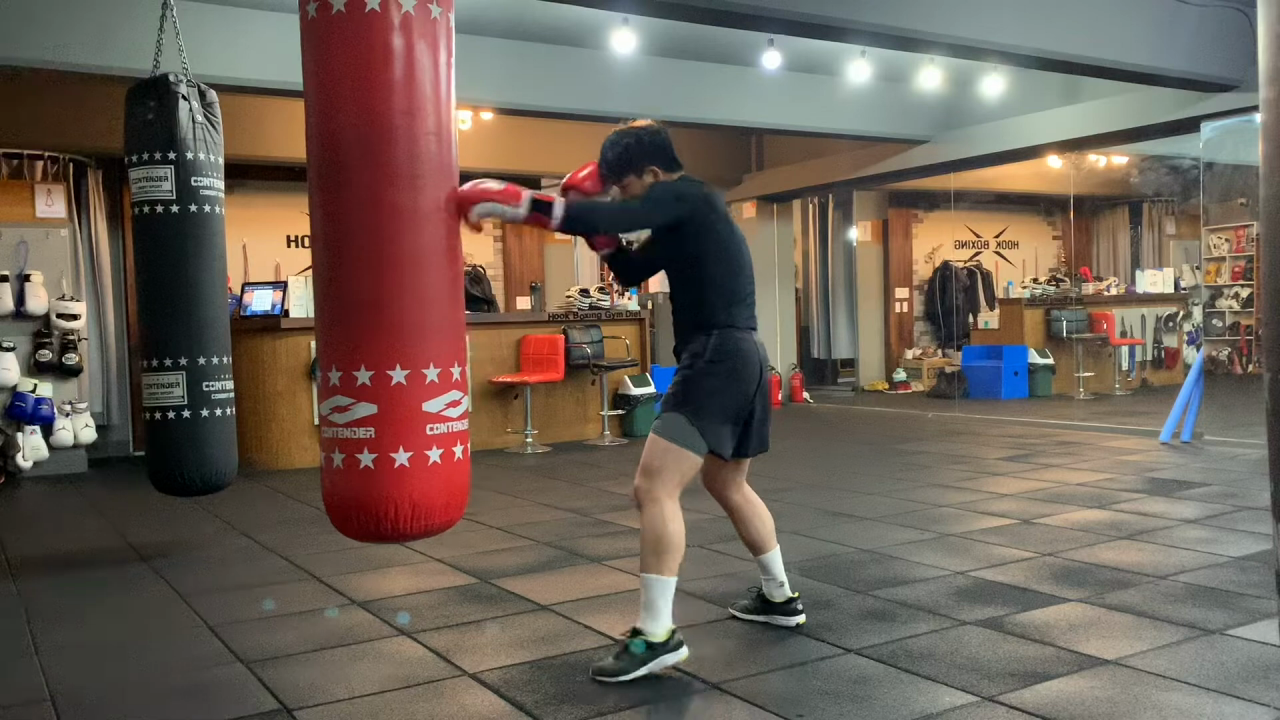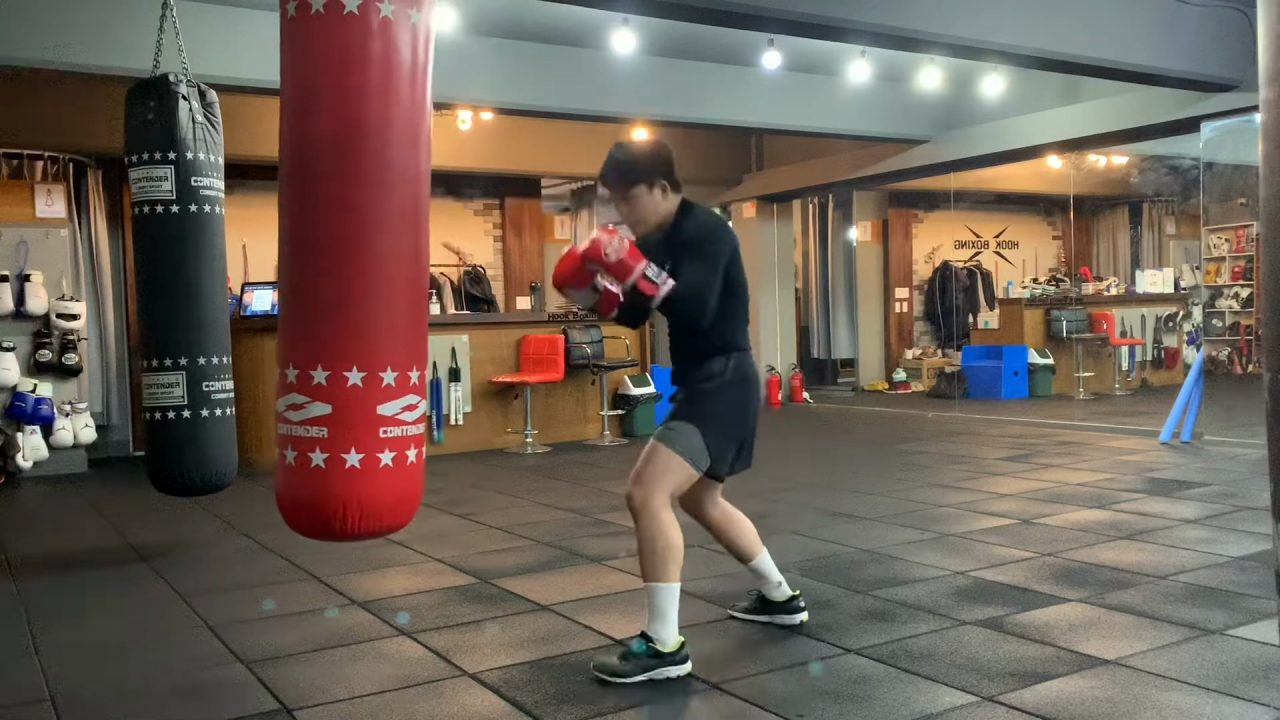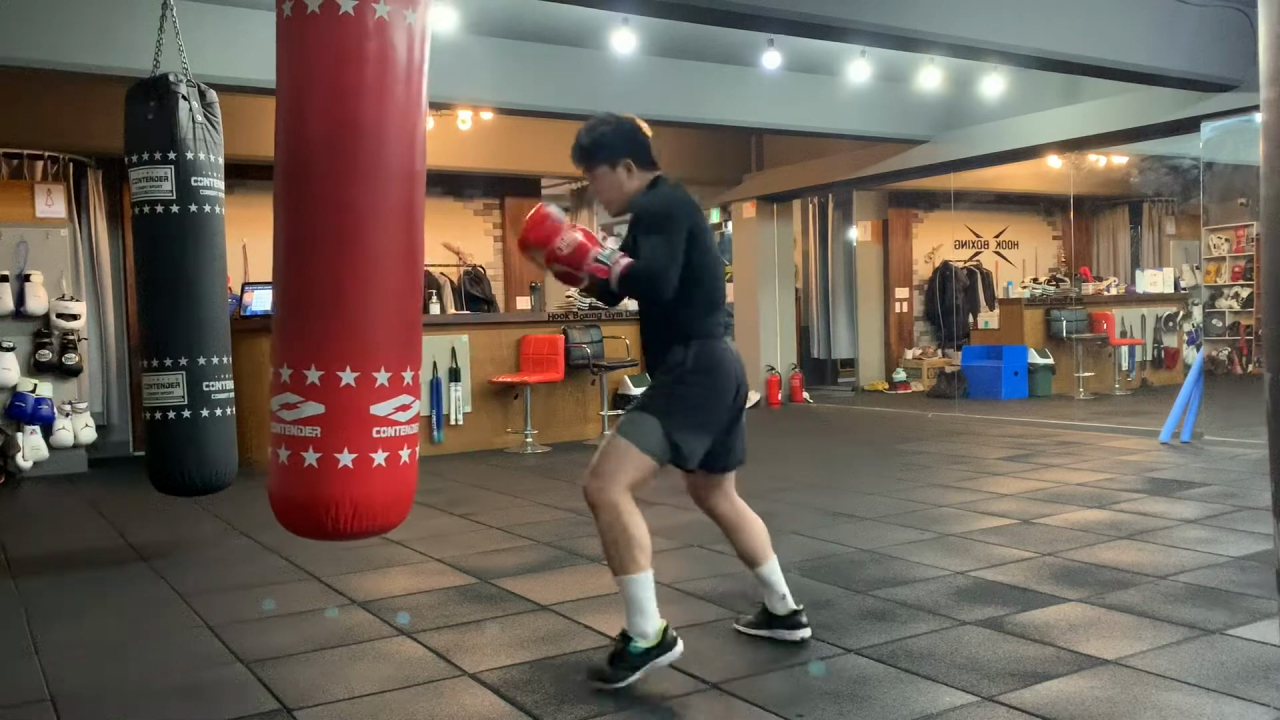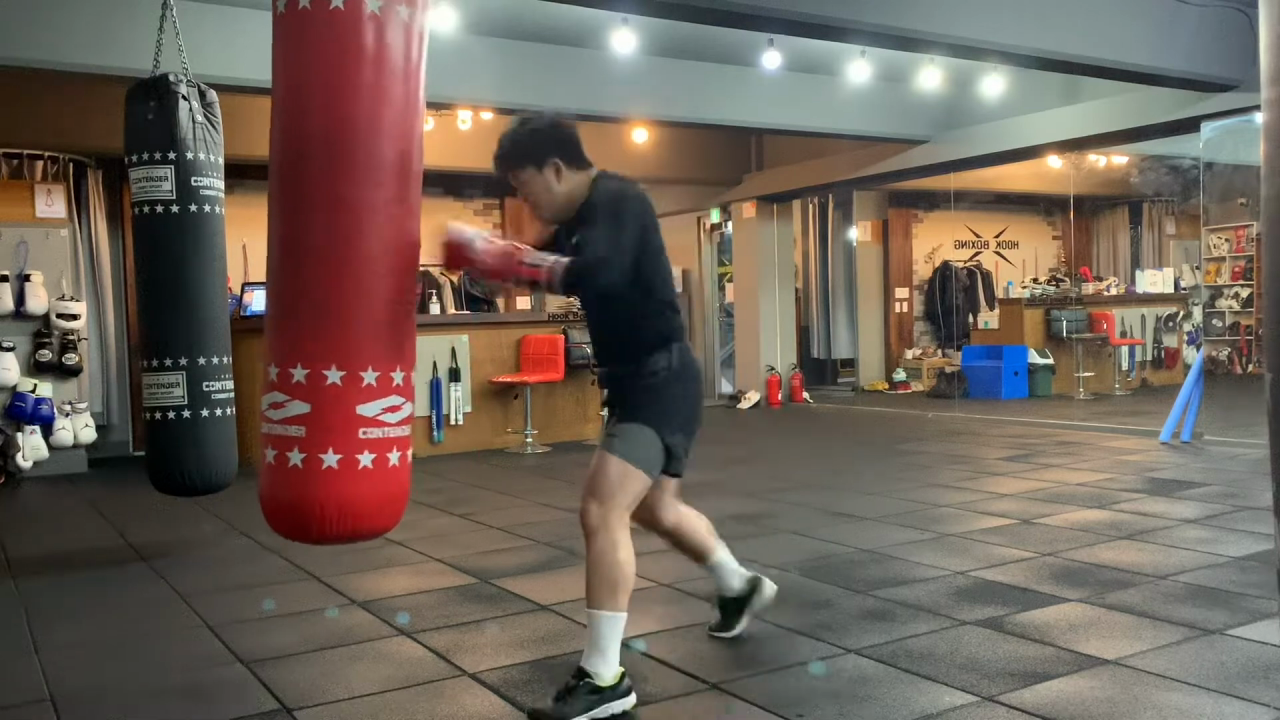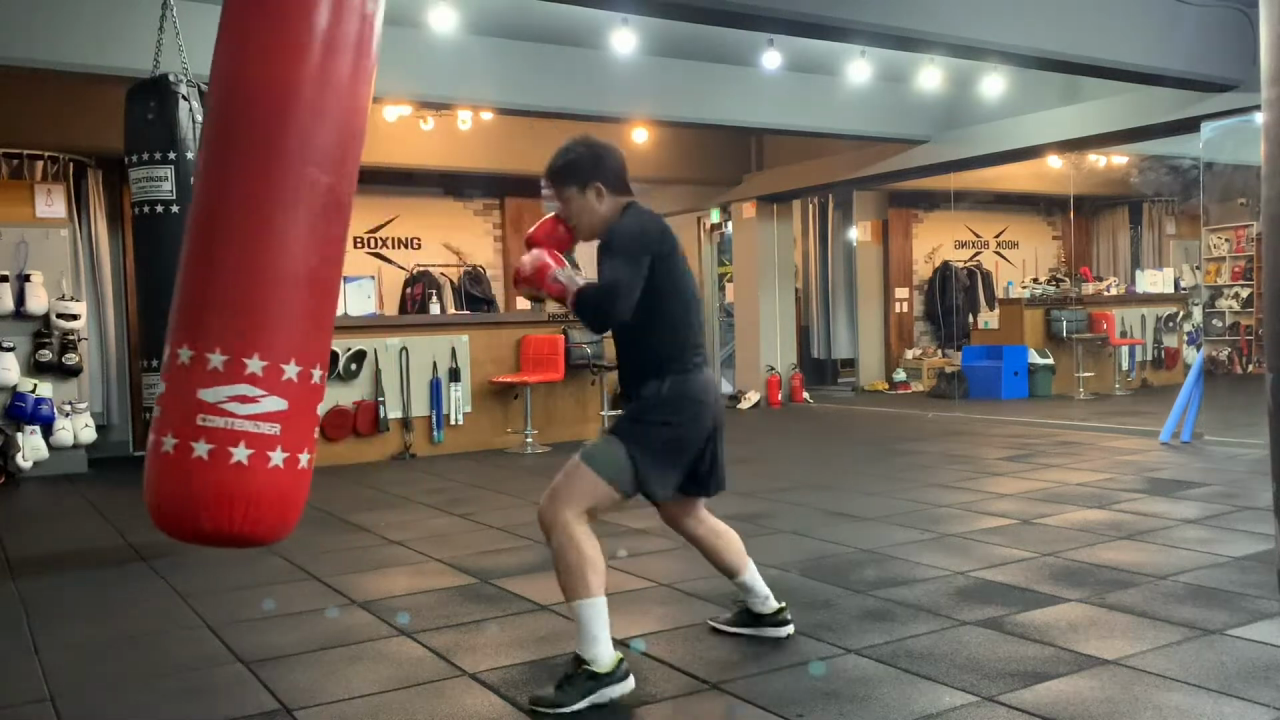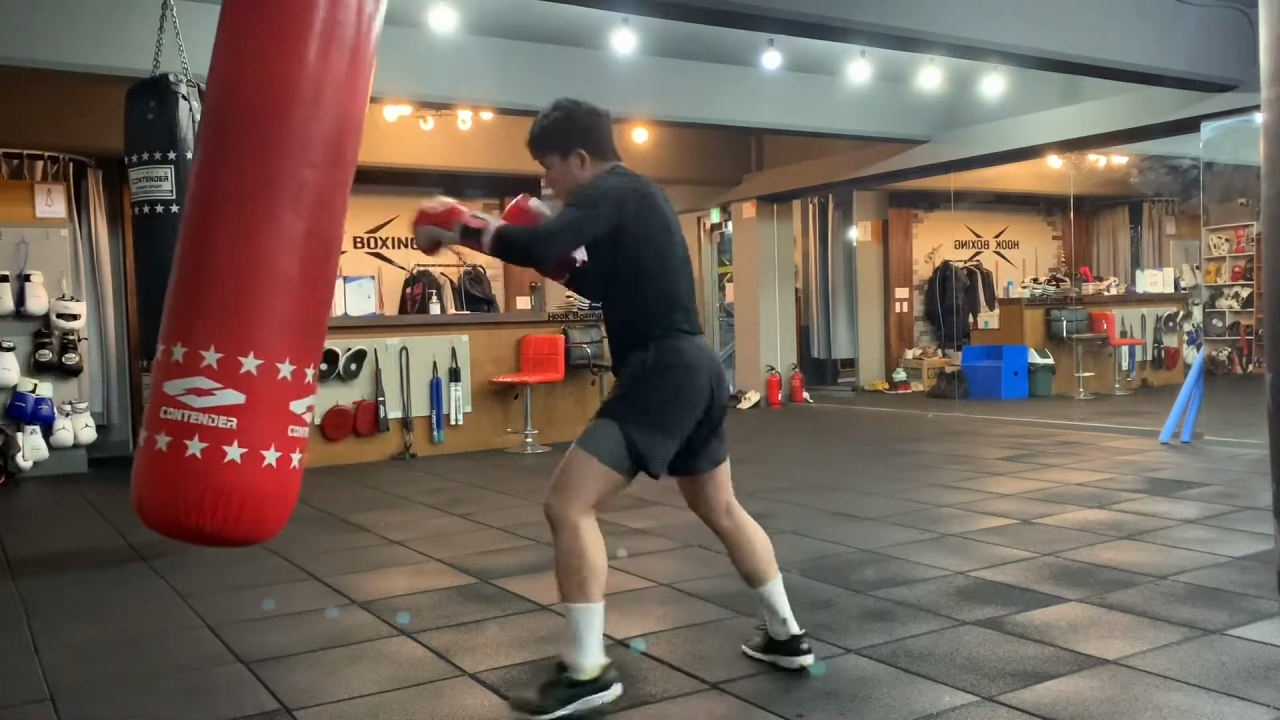
dt=0.4s
person 1, frame 1
left shoulder: (681, 195)
right shoulder: (689, 210)
left elbow: (607, 217)
right elbow: (631, 271)
left wrist: (519, 205)
right wrist: (596, 223)
left hip: (717, 361)
right hip: (743, 359)
left knee: (654, 488)
right knee: (728, 483)
left ankle: (655, 634)
right ankle: (780, 597)
person 1, frame 2
left shoulder: (702, 229)
right shoulder: (656, 241)
left elbow: (695, 310)
right elbow: (633, 310)
left wrist: (631, 269)
right wrist: (594, 293)
left hip: (722, 382)
right hip: (702, 384)
left knee: (646, 495)
right knee: (699, 499)
left ankle: (664, 644)
right ankle: (779, 596)
person 1, frame 3
left shoulder: (663, 204)
right shoulder: (655, 210)
left elbow: (654, 284)
right elbow: (613, 288)
left wrist: (583, 252)
right wrist: (567, 252)
left hip: (692, 371)
right hip: (711, 370)
left knee: (605, 486)
right knee: (717, 497)
left ankle: (647, 634)
right ankle: (783, 609)
person 1, frame 4
left shoulder: (617, 200)
right shoulder: (580, 218)
left elbow: (600, 277)
left wrist: (510, 260)
right wrist: (485, 253)
left hip: (661, 380)
right hip: (634, 377)
left knee: (602, 512)
right knee: (653, 508)
right ankle: (740, 587)
person 1, frame 5
left shoulder: (631, 230)
right shoulder: (640, 230)
left elbow: (607, 308)
right elbow: (612, 309)
left wrist: (552, 278)
right wrist: (558, 273)
left hip: (668, 403)
right hip: (691, 397)
left knee: (560, 511)
right knee: (687, 515)
left ankle: (600, 664)
right ankle: (766, 609)
person 1, frame 6
left shoulder: (608, 194)
right shoulder: (641, 196)
left elbow: (539, 246)
left wrist: (458, 225)
right wrist: (563, 264)
left hip: (660, 371)
right hip: (696, 367)
left knee: (567, 505)
right knee: (719, 507)
left ankle: (587, 670)
right ankle: (786, 634)
